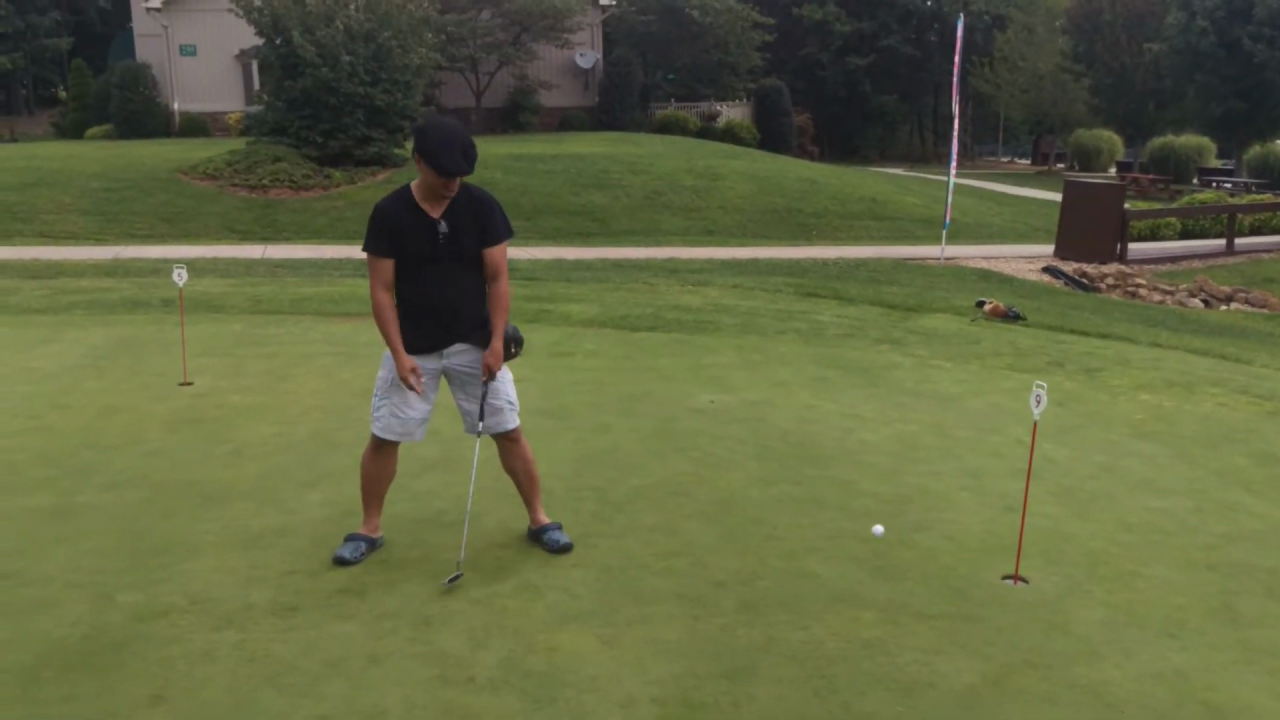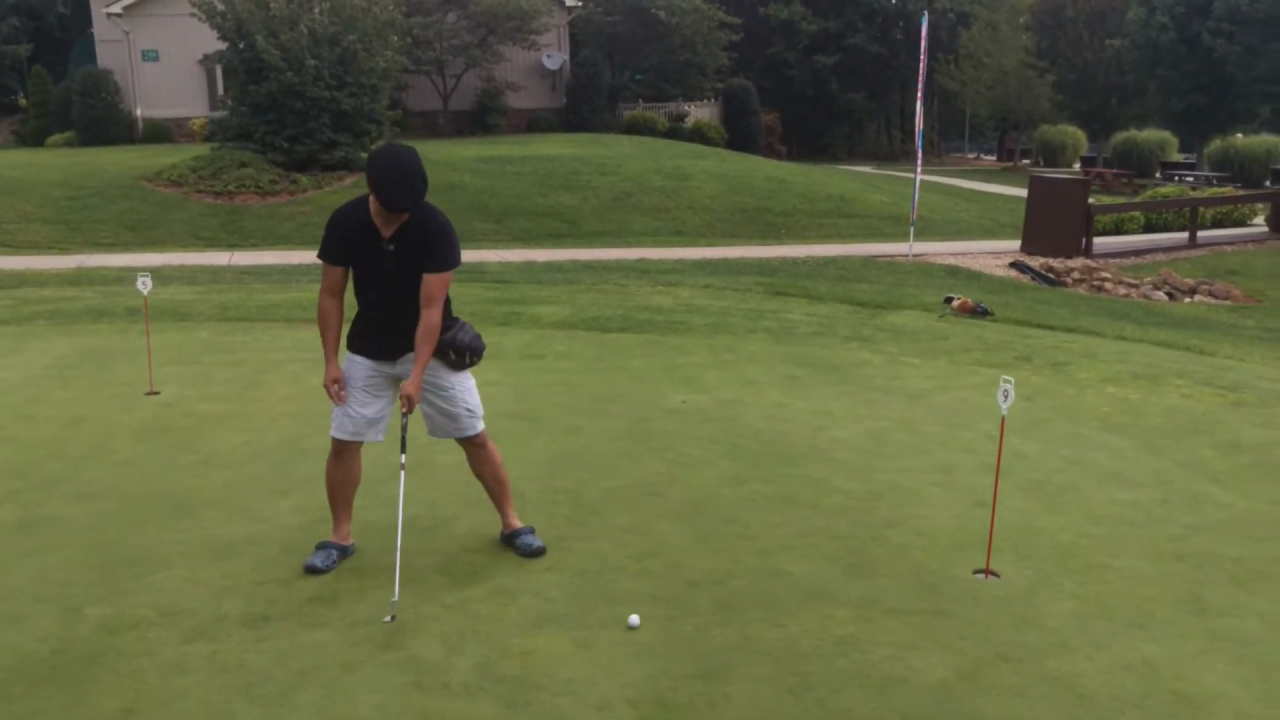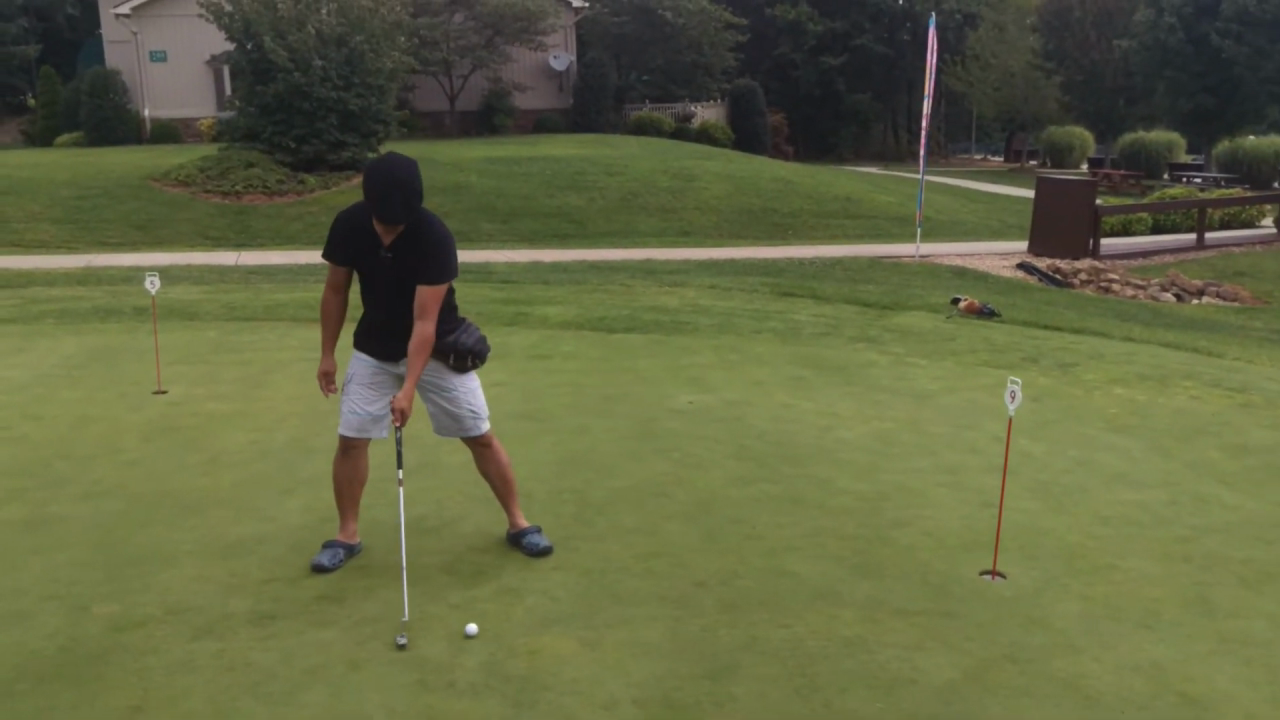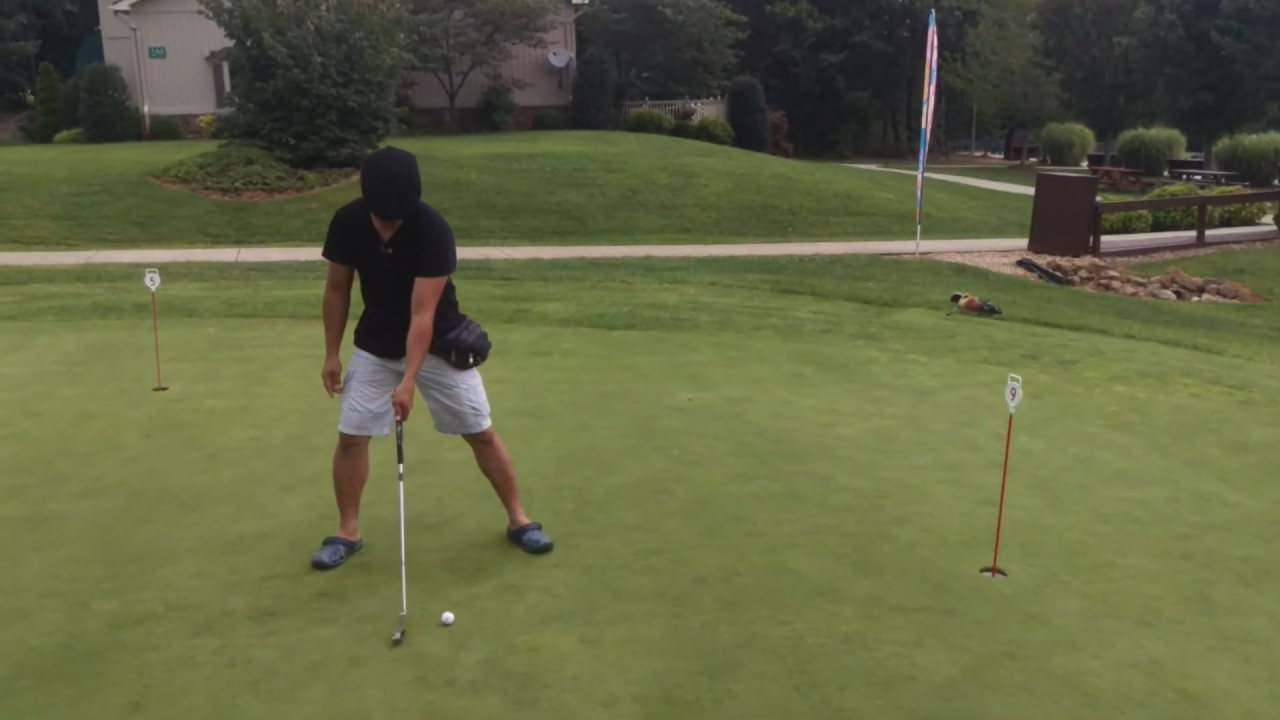
dt=0.4s
person 1, frame 1
left shoulder: (482, 206)
right shoulder: (389, 212)
left elbow: (497, 279)
right elbow: (381, 290)
left wrist: (497, 341)
right wrist: (399, 354)
left hip: (473, 342)
right hip: (413, 348)
left knee: (509, 431)
right knee: (383, 438)
left ankle: (539, 519)
right ankle: (370, 529)
person 1, frame 2
left shoulder: (436, 227)
right shoulder: (345, 223)
left elbow: (432, 309)
right elbow: (330, 296)
left wrist: (417, 375)
right wrist: (331, 361)
left hip: (432, 347)
right hip: (369, 351)
left knee: (474, 436)
right knee: (344, 440)
left ankle: (511, 523)
right ankle: (340, 536)
person 1, frame 3
left shoulder: (434, 236)
right shoulder: (348, 225)
left elbow: (425, 321)
right elbow: (335, 292)
left wrist: (410, 387)
right wrist: (327, 354)
left hip: (438, 348)
right hip: (374, 348)
left knee: (480, 435)
right knee: (350, 439)
left ankle: (518, 523)
right ankle: (347, 535)
person 1, frame 4
left shoulder: (433, 230)
right shoulder: (347, 222)
left elbow: (422, 313)
right elbow: (337, 291)
left wrist: (409, 380)
right wrist: (331, 354)
left hip: (439, 344)
right hip: (375, 346)
left knee: (481, 433)
right knee: (351, 437)
left ankle: (518, 520)
right ankle: (347, 532)
